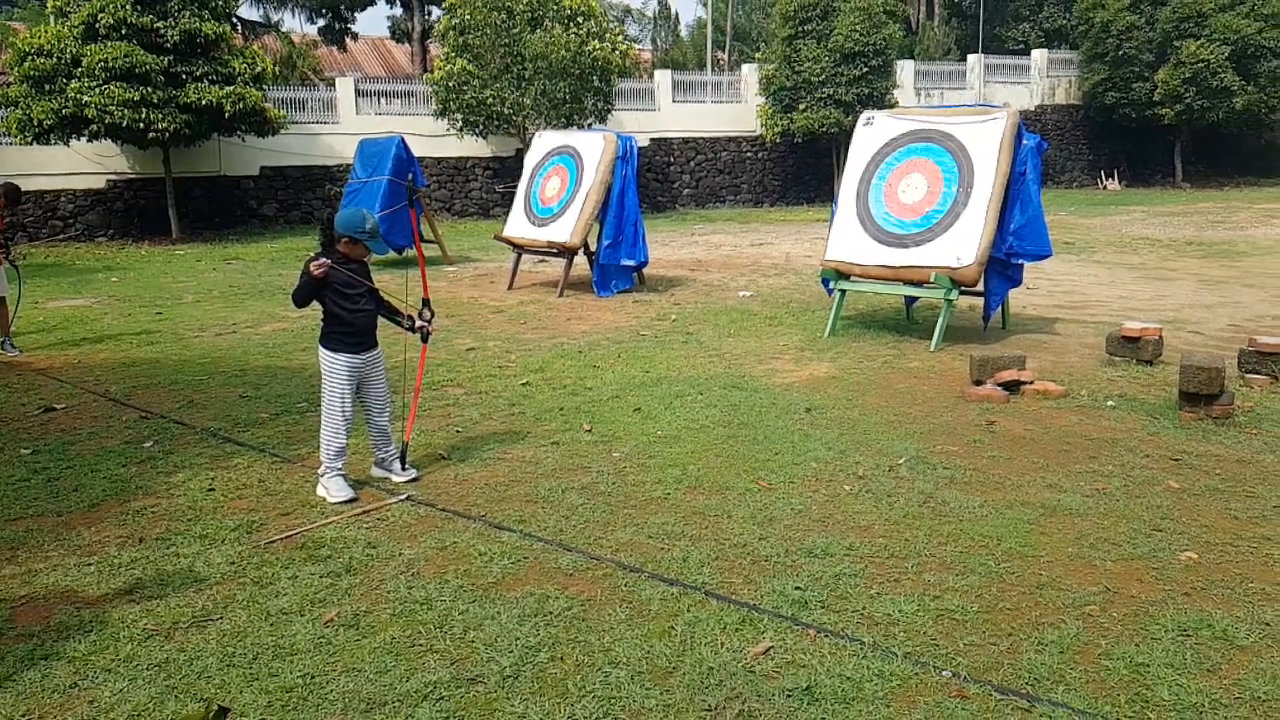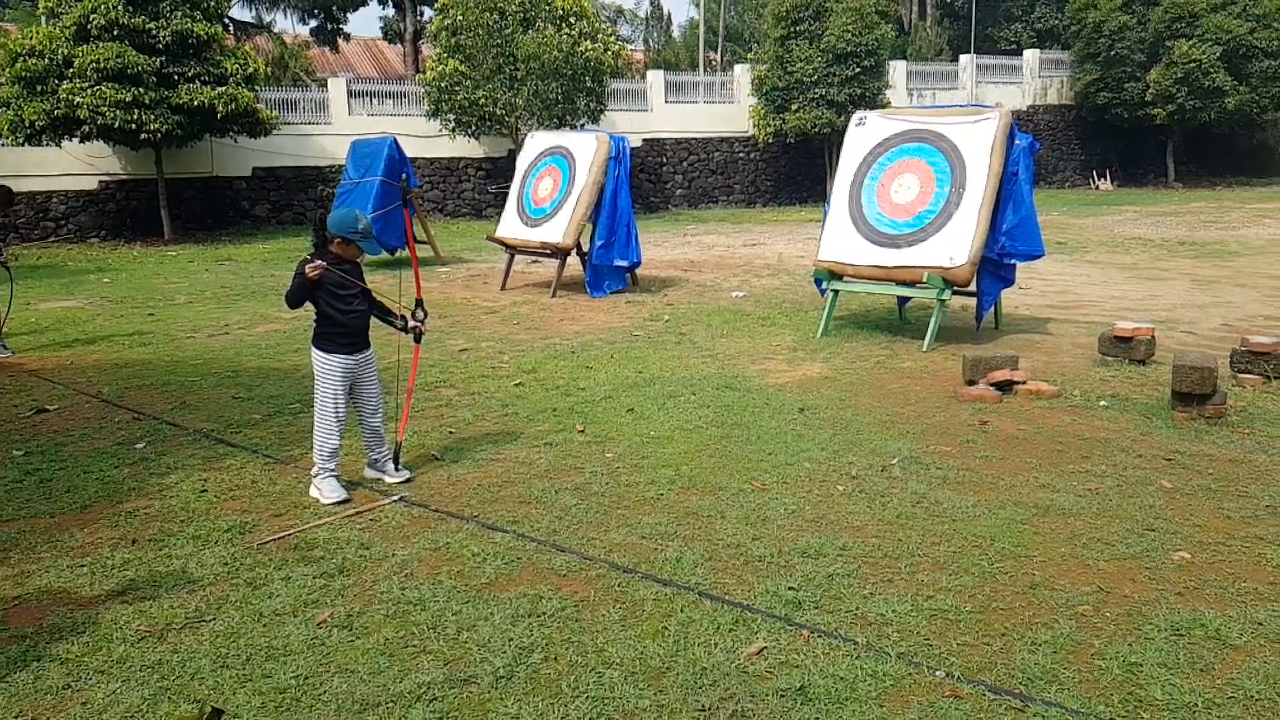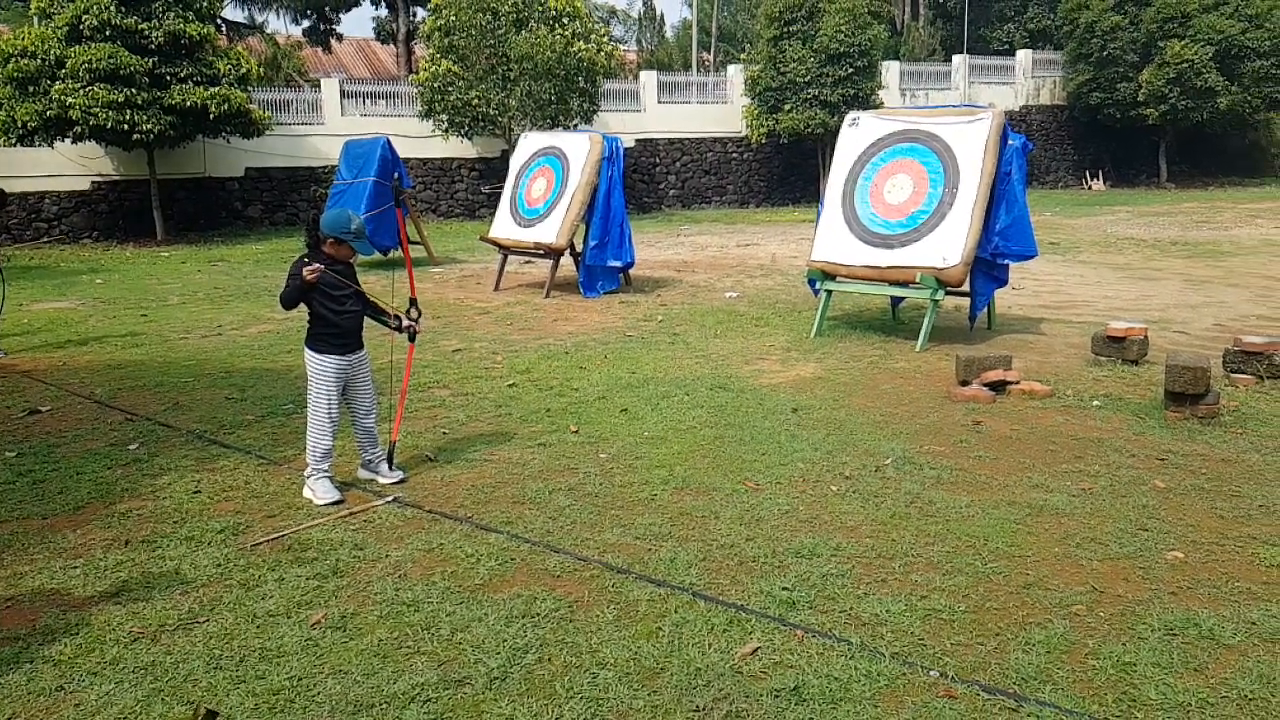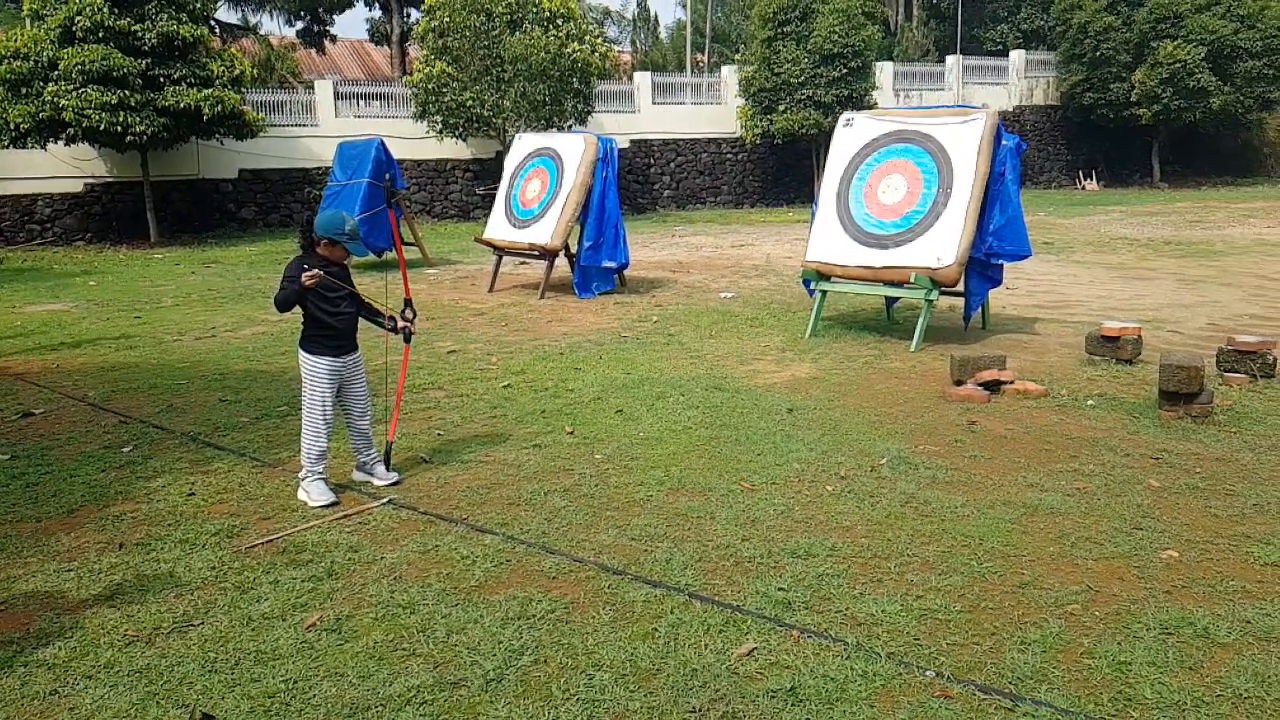
dt=0.1s
person 1, frame 1
left shoulder: (359, 266)
right shoulder: (321, 264)
left elbow: (377, 301)
right elbow: (299, 301)
left wrist: (409, 322)
right wrist: (312, 279)
left hip: (370, 351)
right hip: (339, 355)
left knee: (380, 410)
right knee: (338, 416)
left ankle: (386, 461)
right ankle: (330, 475)
person 1, frame 2
left shoulder: (353, 267)
right shoulder: (312, 265)
left elbow: (370, 301)
right elbow: (292, 301)
left wrist: (402, 322)
right wrist: (307, 280)
left hip: (362, 352)
right hip: (331, 355)
left knee: (372, 411)
right knee: (331, 417)
left ankle: (379, 461)
right ankle: (323, 476)
person 1, frame 3
left shoulder: (346, 267)
right shoulder: (306, 265)
left elbow: (363, 302)
right elbow: (287, 302)
left wrist: (397, 322)
right wrist: (304, 283)
left hip: (356, 353)
right hip: (325, 356)
left knee: (365, 412)
right knee: (324, 418)
left ankle: (373, 462)
right ankle: (317, 477)
person 1, frame 4
left shoulder: (340, 269)
right shoulder: (301, 266)
left elbow: (358, 303)
right elbow: (281, 303)
left wrist: (392, 322)
right wrist: (301, 287)
left hip: (350, 354)
right hip: (319, 358)
left knee: (360, 413)
right knee: (318, 419)
left ankle: (367, 464)
right ankle: (311, 479)
